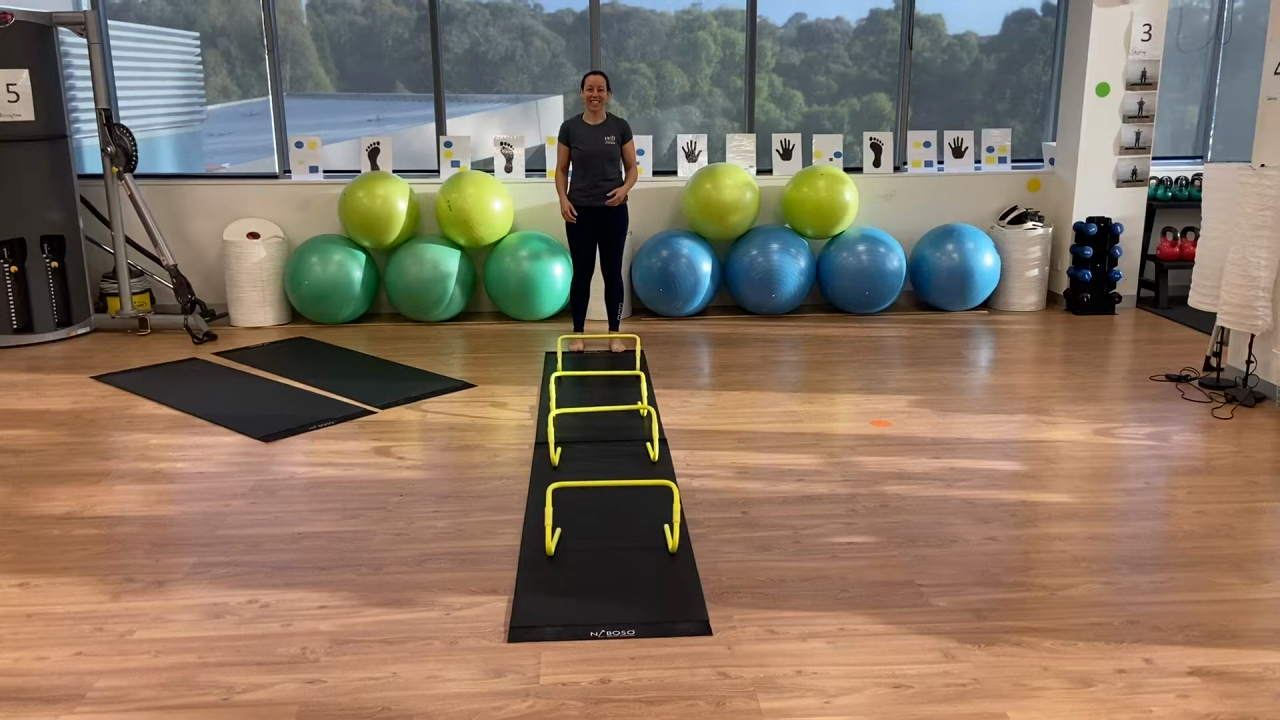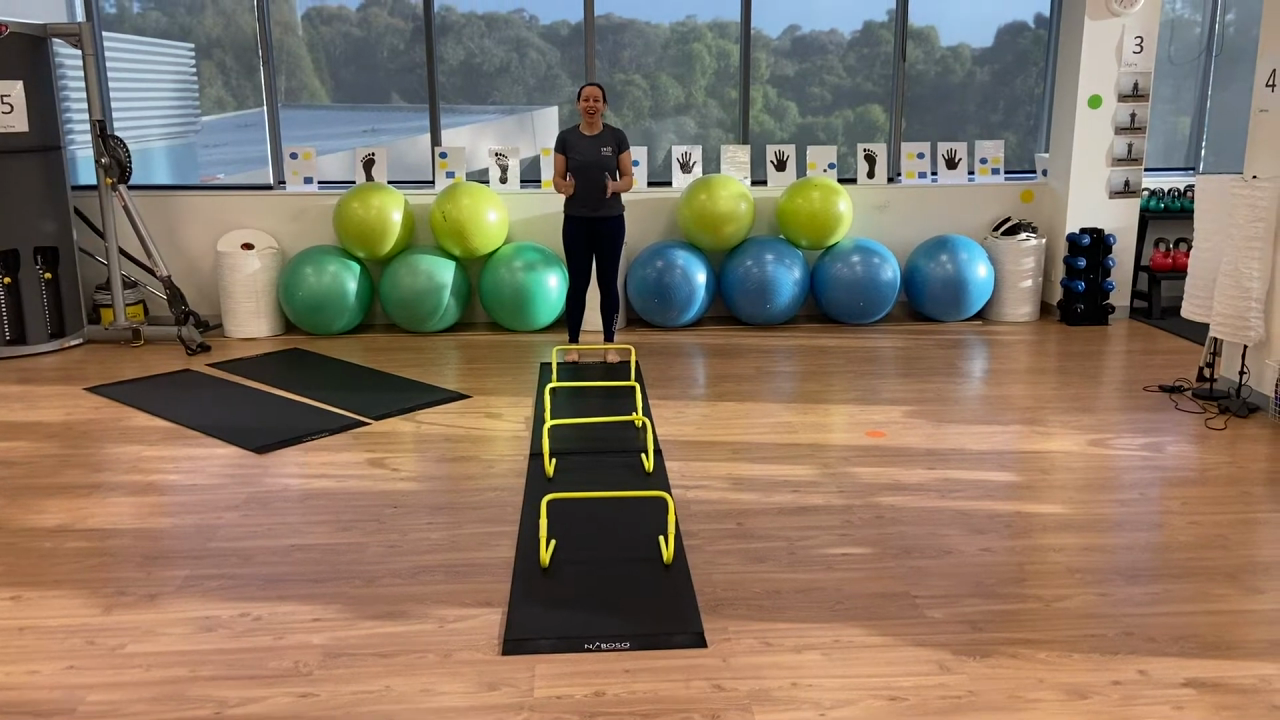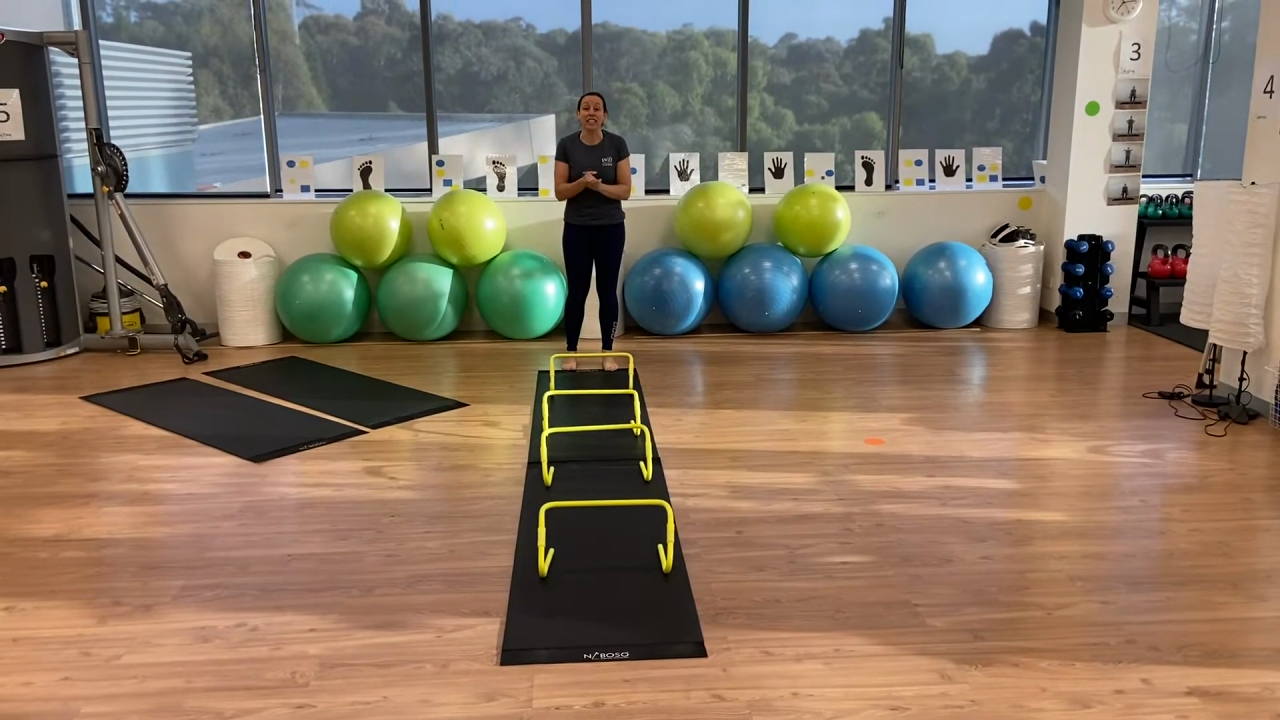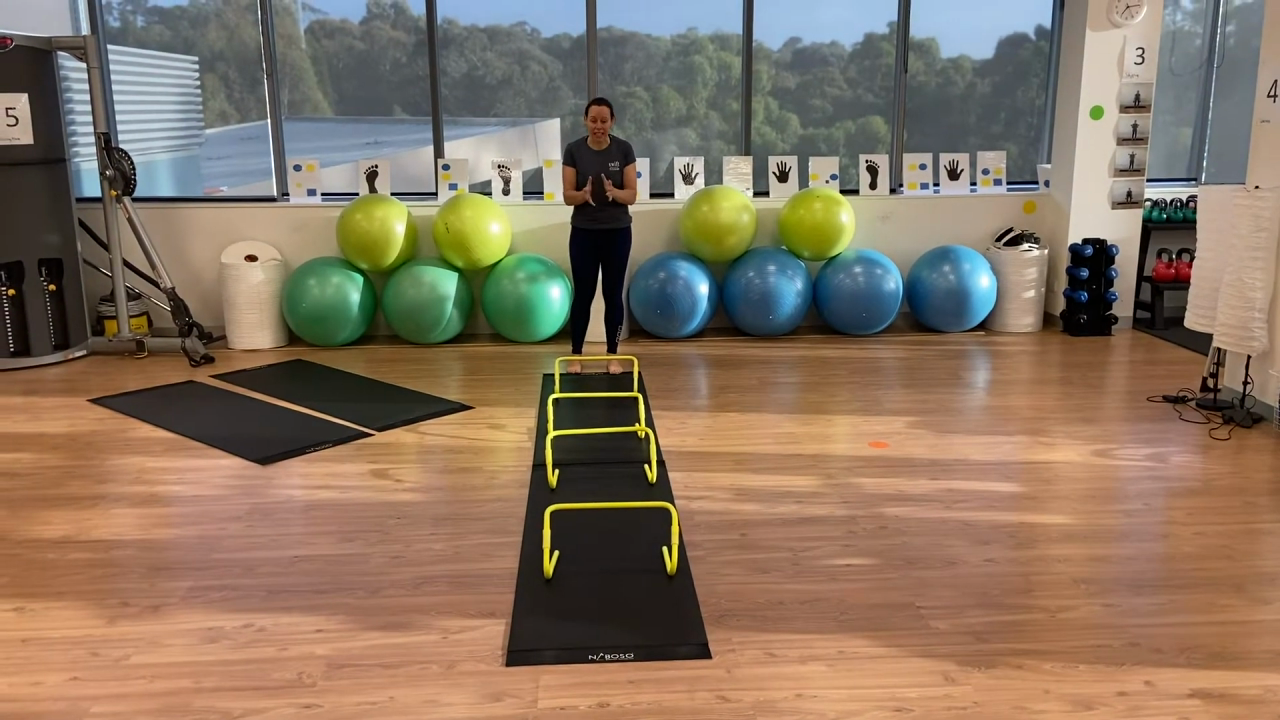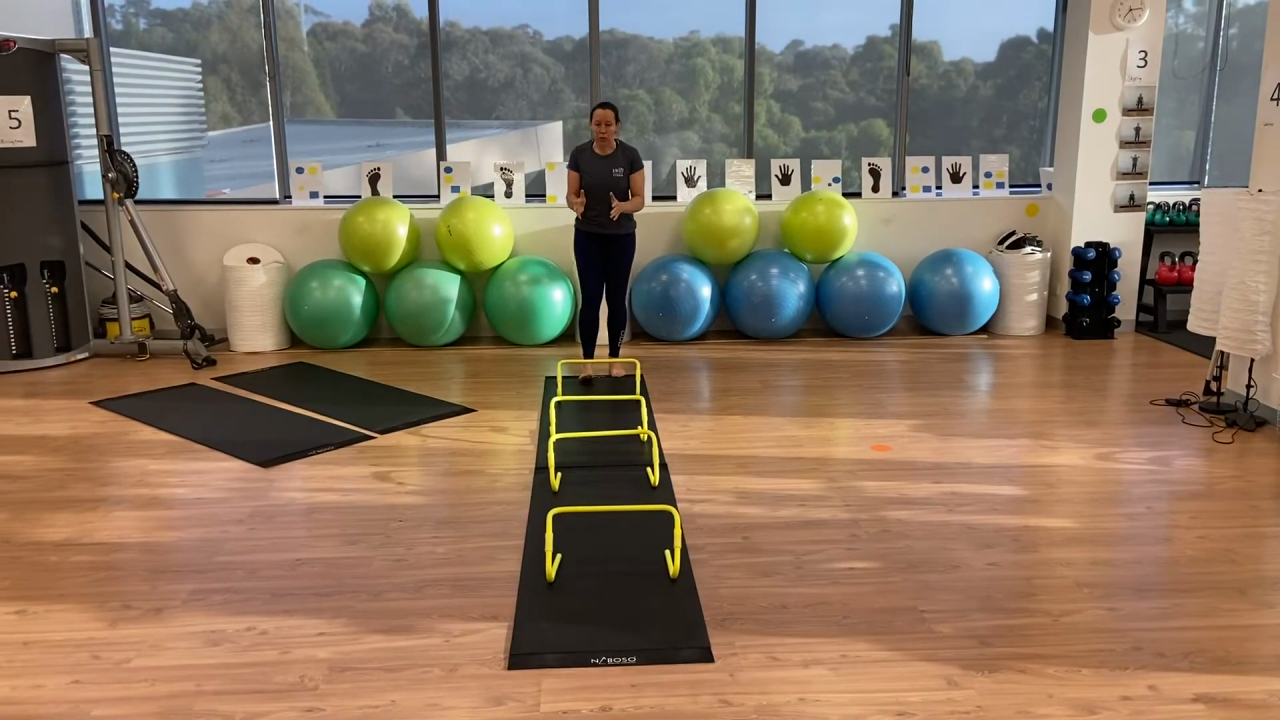
dt=1s
person 1, frame 1
left shoulder: (620, 127)
right shoulder: (569, 127)
left elbow: (632, 168)
right elbow: (561, 170)
left wrist: (625, 188)
right wrist: (563, 198)
left hip: (613, 211)
right hip: (580, 211)
left knee: (612, 272)
right knee: (582, 273)
left ankle: (614, 334)
right ankle: (578, 334)
person 1, frame 2
left shoulder: (617, 136)
right shoulder: (566, 138)
left elbow: (628, 180)
right elbow: (557, 180)
left wrist: (613, 186)
right wrist: (566, 188)
left hip: (610, 220)
right hip: (576, 221)
left knee: (608, 282)
right knee: (578, 283)
left ankle: (609, 344)
right ankle: (573, 344)
person 1, frame 3
left shoulder: (617, 144)
right shoulder: (566, 145)
left elbow: (625, 190)
right elbow: (560, 191)
left wrist: (599, 186)
right wrist: (582, 183)
left hip: (610, 227)
right hip: (577, 228)
left knee: (607, 290)
right knee: (577, 291)
left ankle: (608, 352)
right ankle: (571, 352)
person 1, frame 4
left shoulder: (624, 149)
right shoulder: (573, 150)
left elbow: (632, 194)
right elbow: (567, 195)
left wrist: (614, 192)
right wrist: (582, 195)
left hip: (617, 232)
right hip: (583, 232)
left knee: (613, 294)
right knee: (583, 294)
left ankle: (613, 355)
right ankle: (576, 354)
person 1, frame 5
left shoulder: (630, 155)
right shoulder: (578, 154)
left elbow: (639, 201)
right elbow: (572, 194)
left wrist: (622, 206)
right wrist: (576, 204)
left hip: (621, 237)
right hip: (587, 236)
left knee: (616, 299)
right knee: (591, 298)
left ankle: (615, 358)
right ankle: (587, 360)
